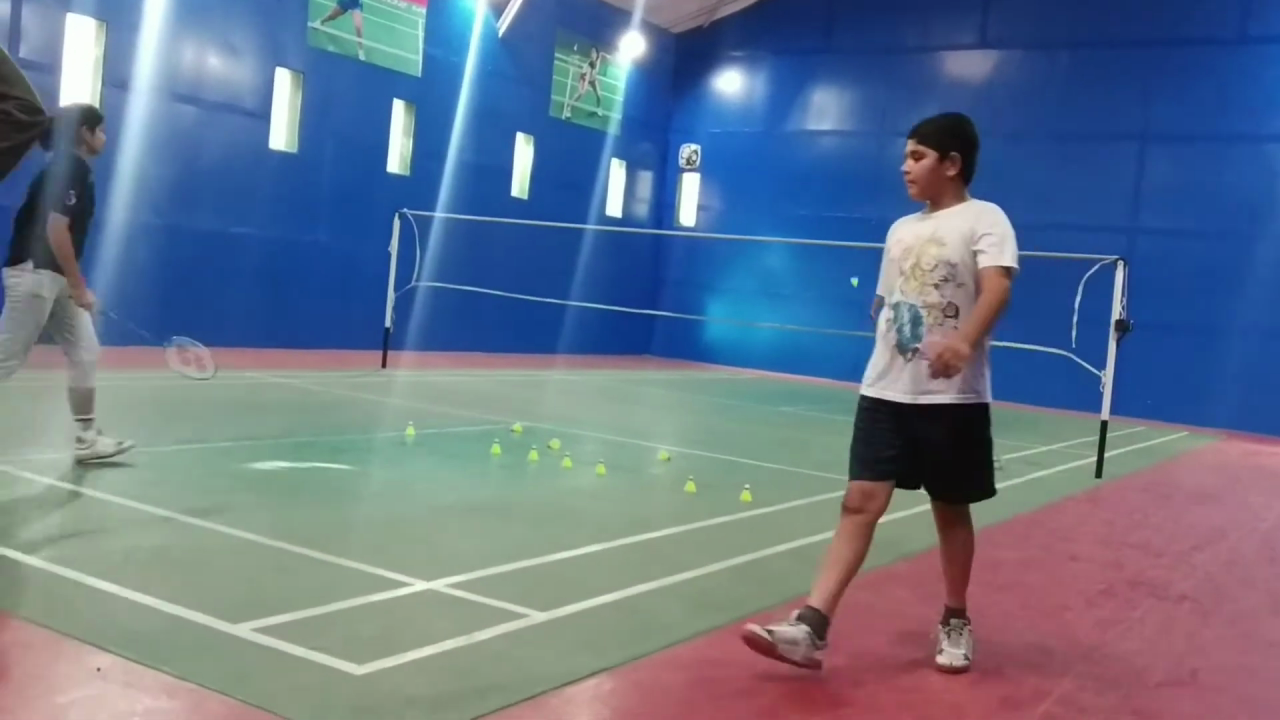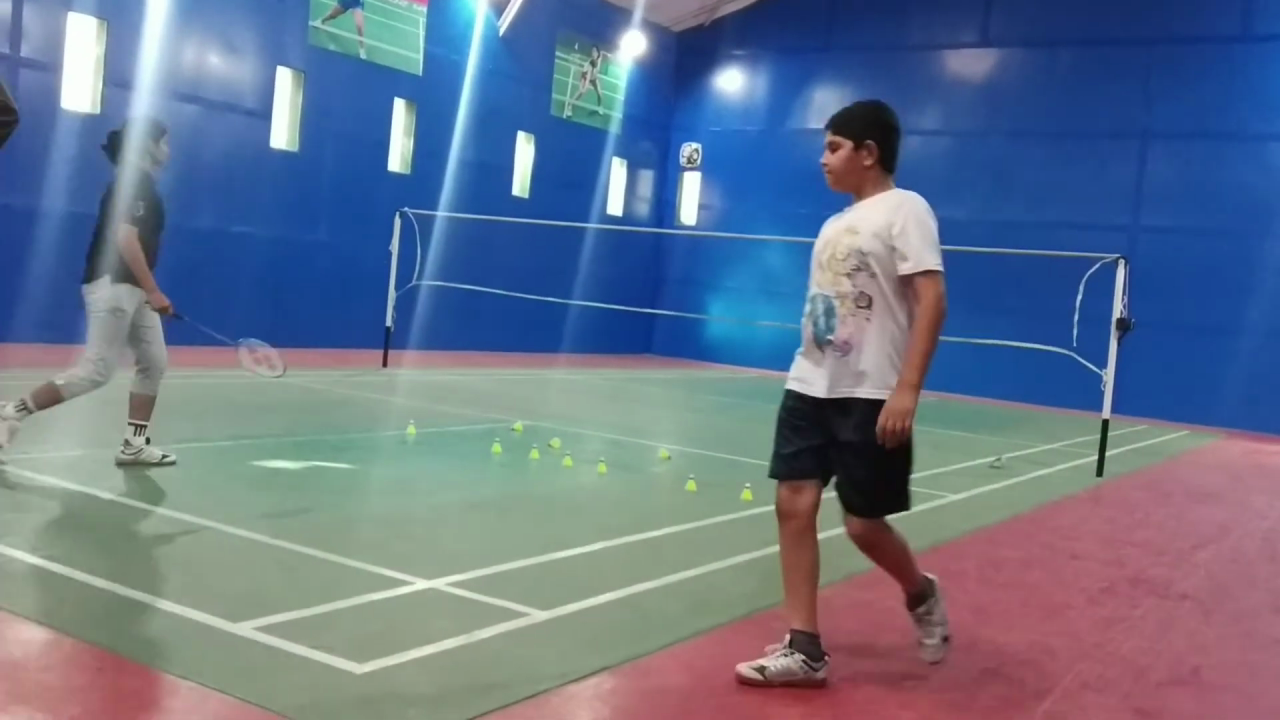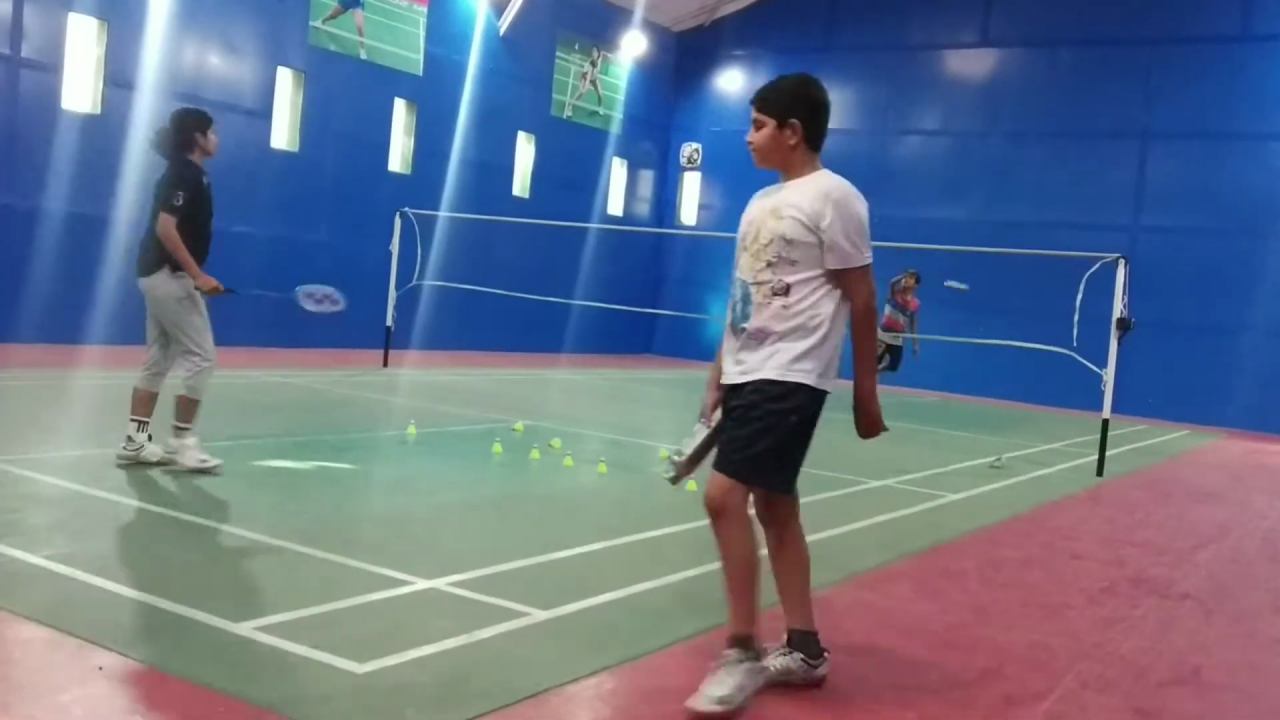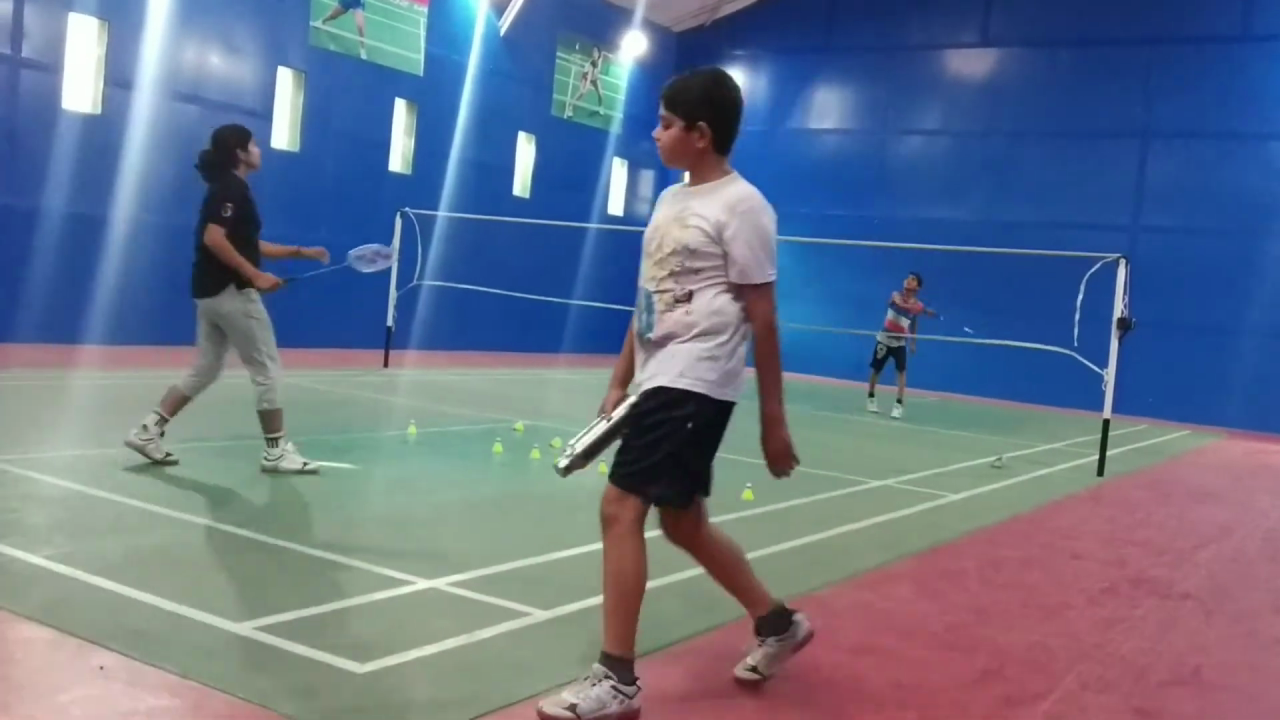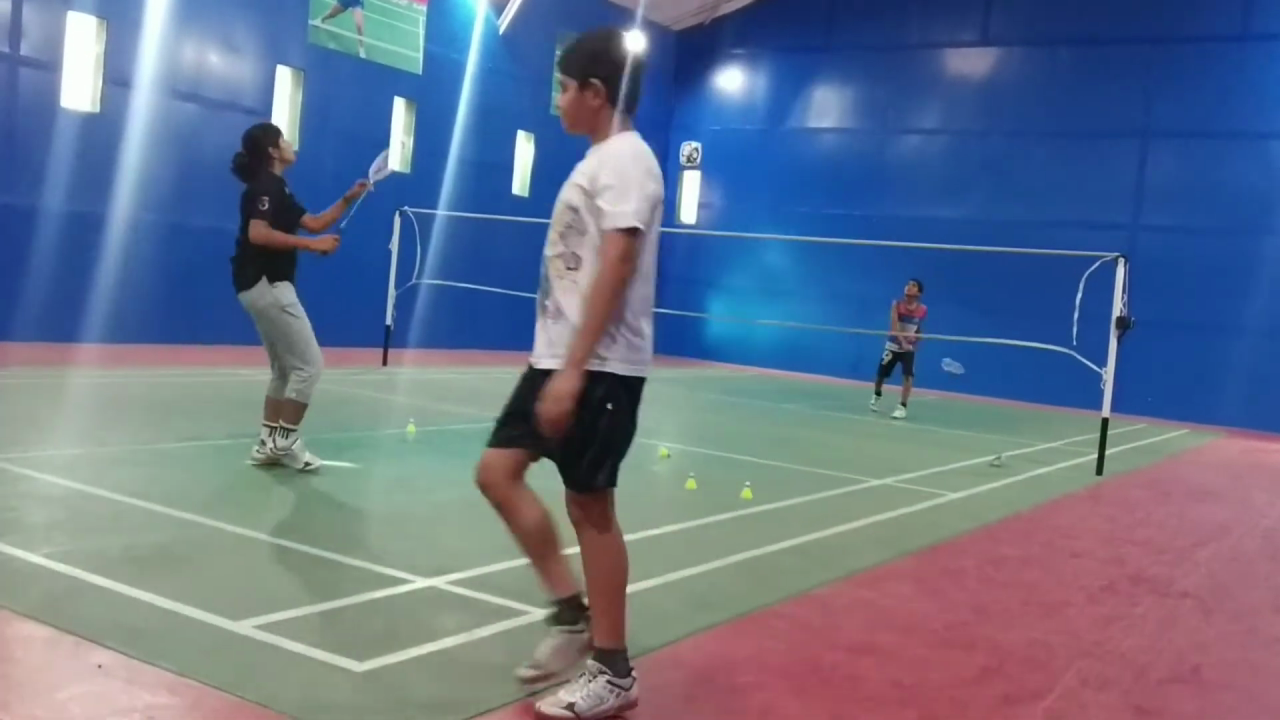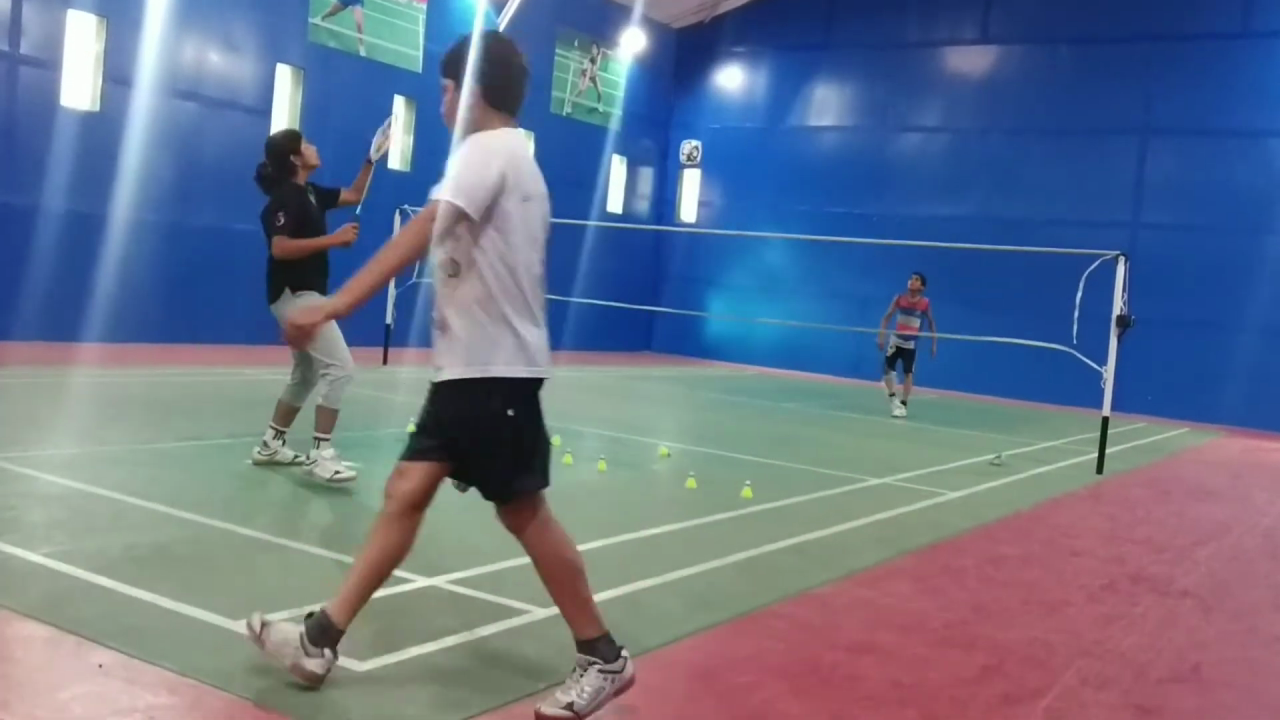
dt=0.2s
person 1, frame 1
left shoulder: (986, 220)
right shoulder: (900, 231)
left elbow: (998, 288)
left wrist: (963, 341)
left hip: (955, 399)
right hip: (885, 391)
left knee: (950, 510)
right knee: (860, 502)
left ankle: (955, 621)
right ankle: (808, 629)
person 1, frame 2
left shoulder: (906, 210)
right shoulder: (834, 226)
left elbow: (930, 301)
left wrist: (906, 391)
left hip: (872, 395)
right hip: (810, 387)
left knee: (864, 524)
right knee: (792, 506)
left ankle: (921, 594)
right ankle: (804, 647)
person 1, frame 3
left shoulder: (834, 197)
right shoulder: (761, 202)
left elbow: (861, 301)
left wrist: (867, 394)
right wrist: (718, 376)
left hip: (790, 377)
right hip: (745, 375)
left knee: (724, 495)
right knee: (775, 507)
left ankle: (743, 651)
right ankle: (804, 647)
person 1, frame 4
left shoulder: (741, 206)
right shoulder: (670, 200)
left elbow: (762, 319)
left wrist: (774, 420)
right wrist: (620, 379)
left hip: (693, 387)
right hip: (659, 383)
left knee: (619, 509)
right knee: (683, 522)
right ankle: (778, 623)
person 1, frame 5
left shoulder: (626, 161)
right shoulder: (596, 163)
left elbow: (614, 269)
left wrist: (574, 370)
left hip: (600, 366)
right hip: (560, 358)
left knee: (589, 506)
right knee: (495, 472)
right ankle: (572, 613)
person 1, frame 6
left shoulder: (486, 151)
right shoulder: (513, 159)
left elbow: (424, 233)
left wrist: (336, 304)
left hip: (494, 369)
right hip: (469, 367)
left knee: (523, 515)
right knee: (405, 496)
left ankle: (603, 659)
right ankle: (320, 637)
person 2, frame 1
left shoulder: (76, 172)
right shoulder: (68, 171)
right elbow: (56, 230)
left wrist: (77, 283)
right wrist: (78, 286)
left hip: (54, 277)
right hip: (35, 273)
left knee: (85, 355)
left ankle: (89, 439)
person 2, frame 2
left shoulder: (137, 182)
right shoulder: (137, 183)
right elbow: (127, 241)
right wrist: (154, 292)
left hip: (131, 290)
right hip: (115, 286)
left knee: (154, 364)
right knee: (96, 371)
left ankle: (135, 443)
person 2, frame 3
left shoulder: (190, 175)
right shoulder: (182, 175)
right elbow: (165, 229)
left wrist: (196, 276)
right wrist: (198, 274)
left hip: (167, 277)
right hip: (169, 277)
left knee: (158, 360)
right knee: (200, 357)
left ankle: (136, 441)
right ankle: (182, 442)
person 2, frame 4
left shoulder: (230, 189)
right shoulder: (232, 189)
left elbow: (250, 246)
right elbow: (213, 239)
left wrist: (297, 252)
right wrist: (255, 276)
left hip: (212, 293)
right hip: (232, 292)
left knee: (204, 370)
right knee: (266, 370)
left ankle: (148, 431)
right ankle: (276, 451)
person 2, frame 5
left shoulder: (277, 189)
right shoulder: (265, 185)
left elbow: (314, 223)
right elbow: (257, 234)
left wrist: (348, 199)
right wrist: (311, 244)
left hip: (262, 287)
right hip: (267, 286)
left knee: (284, 366)
right knee: (307, 364)
left ankle: (270, 442)
right ankle: (285, 442)
person 2, frame 6
left shoulder: (310, 193)
right shoulder: (285, 198)
left elbow: (354, 195)
right elbow: (280, 249)
left wrist: (371, 161)
right wrist: (333, 239)
left hip: (304, 295)
right hip: (296, 295)
left knee: (305, 375)
right knee: (338, 369)
left ankle: (271, 445)
right ankle: (322, 453)
